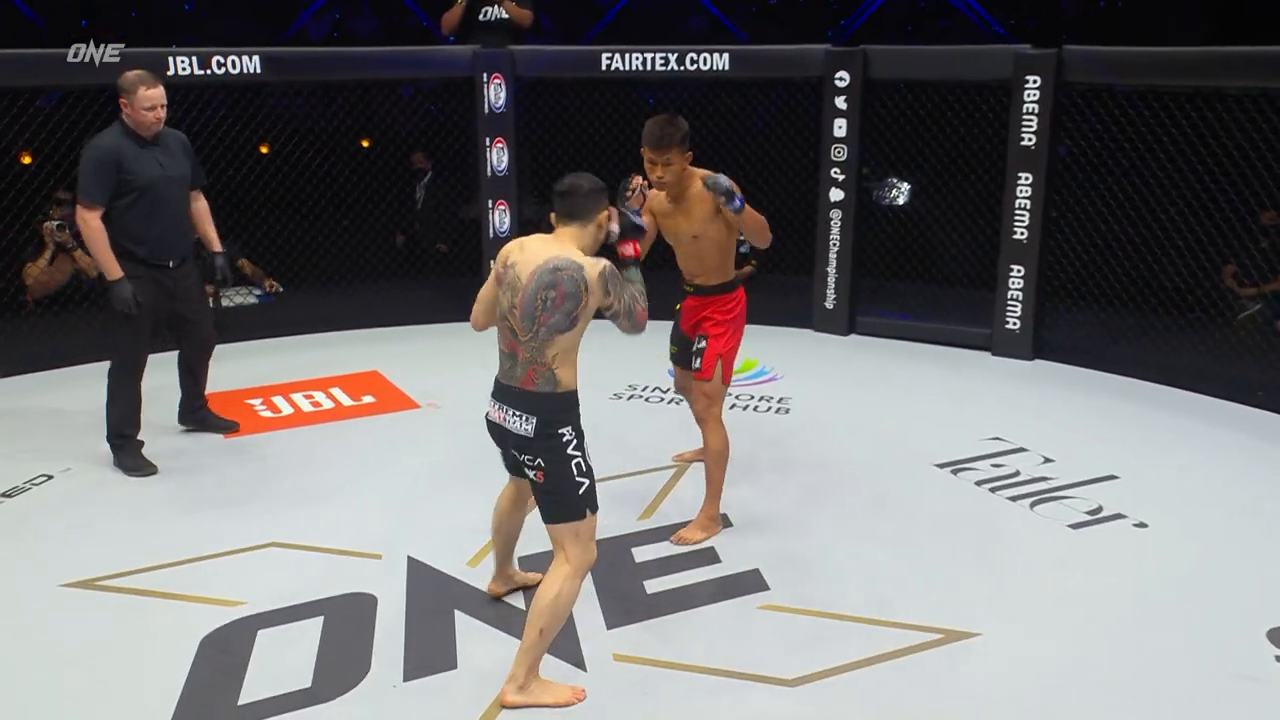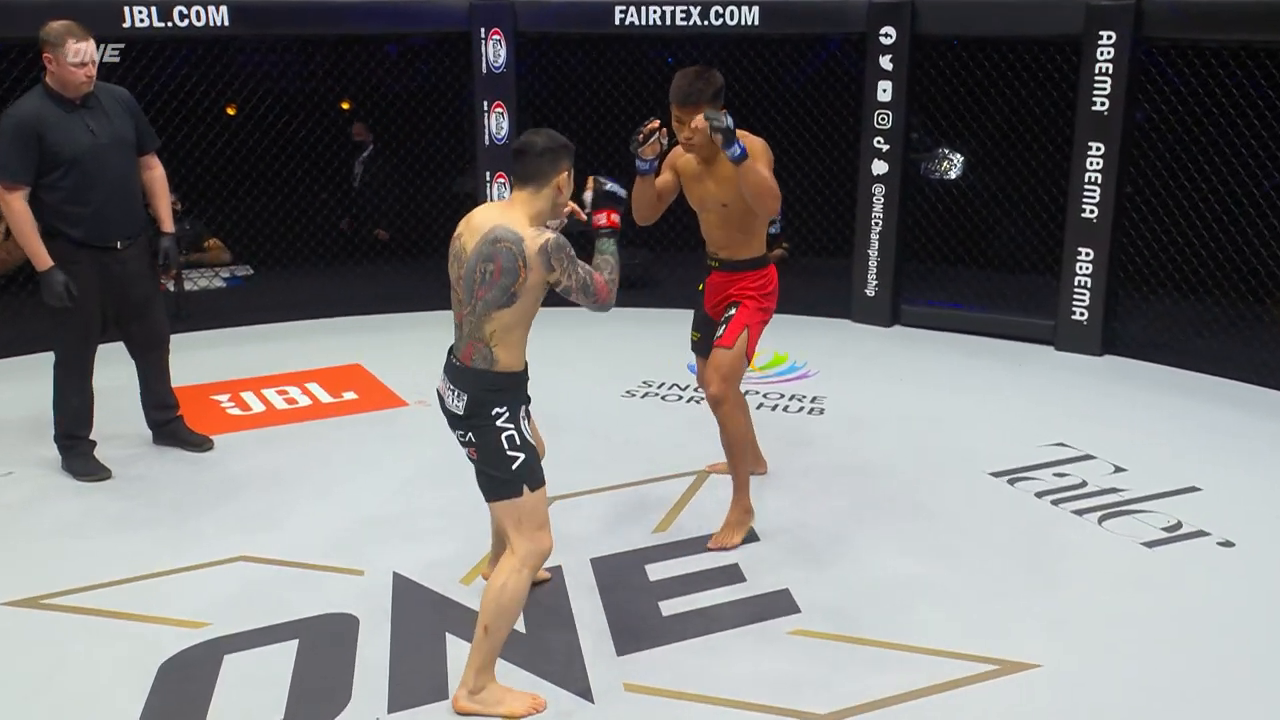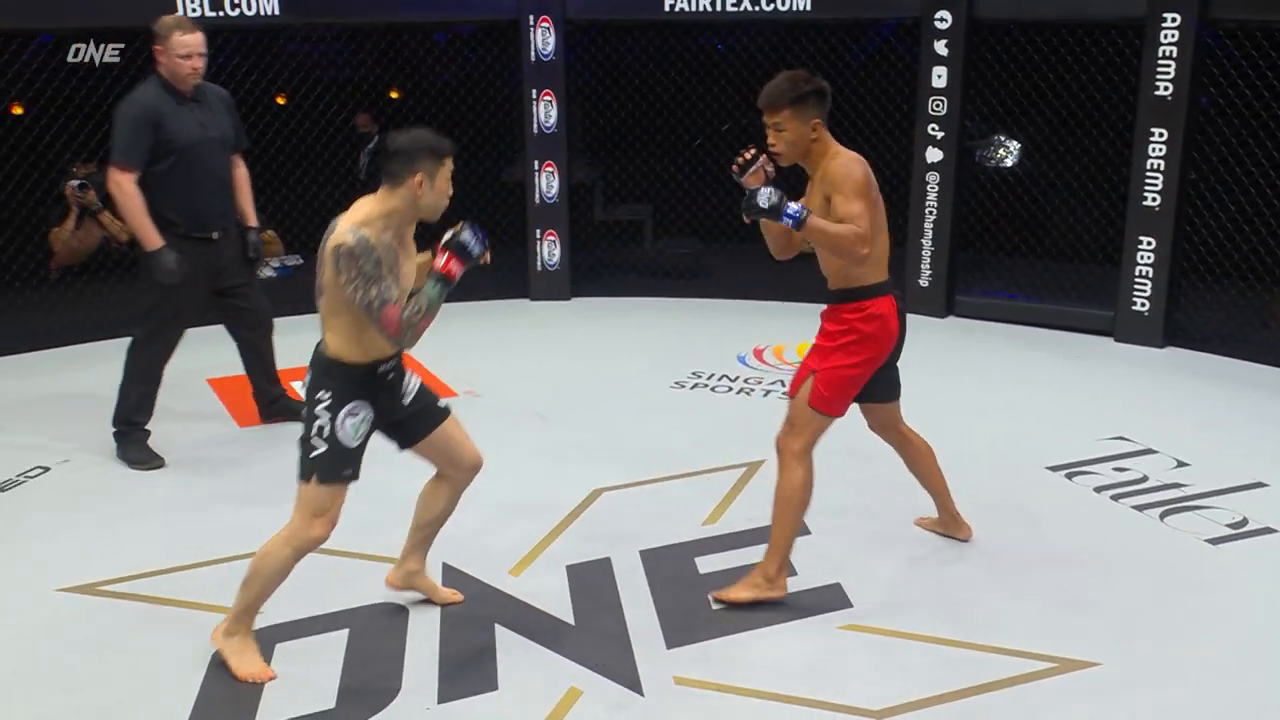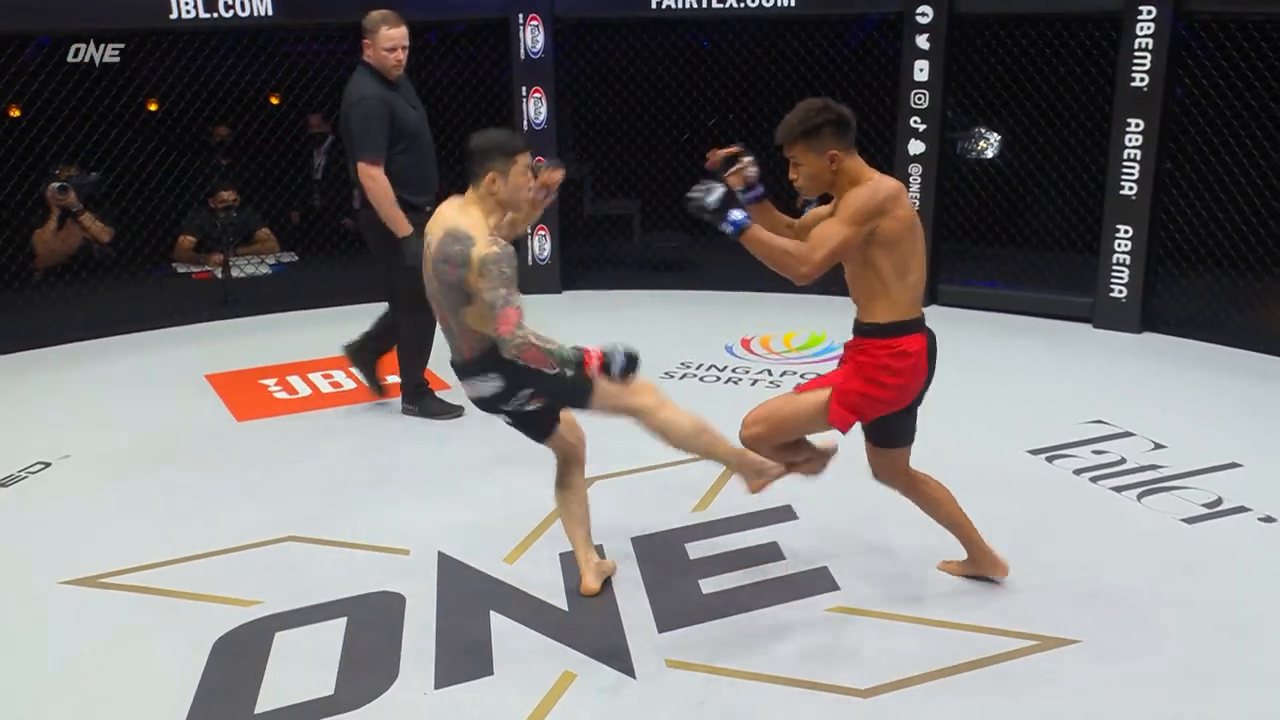
dt=1s
person 1, frame 1
left shoulder: (514, 250)
right shoulder: (594, 273)
left elbow: (479, 321)
right elbow: (635, 322)
right wrist: (629, 250)
left hip: (502, 407)
right hip: (548, 418)
left knee: (522, 485)
right knee: (577, 556)
left ankle: (503, 575)
right ankle: (522, 682)
person 1, frame 2
left shoulder: (474, 218)
right shoulder: (543, 246)
right elbow: (602, 297)
left wrist: (555, 219)
right wrist: (607, 222)
left hip: (462, 378)
right hip: (492, 398)
left knee: (531, 456)
right knee: (533, 545)
left ankle: (500, 562)
person 1, frame 3
left shoulder: (399, 218)
right shoulder: (354, 241)
right elbow: (401, 332)
left wrist: (442, 256)
right wrist: (450, 267)
left hip: (389, 375)
right hip: (341, 387)
left knee: (464, 462)
right knee: (310, 530)
left ankle: (410, 569)
right ankle: (234, 629)
person 1, frame 4
left shoulder: (448, 213)
right shoulder: (488, 250)
right elbow: (511, 336)
left wrist: (542, 195)
right wrist: (588, 360)
left hip: (477, 375)
right hip: (505, 372)
left knee: (571, 449)
right knee: (645, 399)
left ankle: (587, 566)
right ankle: (756, 464)
person 2, frame 1
left shoulder: (713, 189)
right shoulder: (654, 198)
left elbow: (763, 239)
right elbow: (634, 255)
left wrist: (733, 201)
right wrist: (634, 214)
left hip: (722, 306)
right hip: (689, 300)
left knee: (707, 405)
right knee: (684, 386)
left ankle: (710, 513)
right ankle: (709, 448)
person 2, frame 2
left shoulder: (752, 147)
right shoulder: (679, 157)
left elbow: (770, 207)
right elbow: (644, 215)
left wrist: (732, 147)
right wrist: (646, 161)
left hip: (751, 283)
right hip: (713, 277)
left knee: (720, 390)
right knee: (711, 381)
left ankle: (741, 506)
right ankle: (751, 456)
person 2, frame 3
left shoulder: (845, 169)
right shoulder: (820, 177)
left elbow: (861, 245)
right elbow: (783, 250)
left wrist: (791, 211)
right wrist: (758, 192)
left hip: (859, 319)
right hip: (871, 316)
left knee: (793, 442)
right knee: (890, 426)
left ankle: (771, 574)
right ankle: (951, 519)
person 2, frame 4
left shoulder: (870, 198)
right shoulder: (869, 191)
left elbow: (803, 265)
right elbow: (795, 234)
left wrist: (731, 216)
right wrist: (749, 190)
left hip: (888, 360)
right hip: (903, 354)
left knee: (757, 430)
right knee: (893, 471)
left ankle: (808, 455)
right ankle: (982, 556)
person 3, frame 1
left shoulder: (177, 142)
right shoulder: (105, 150)
left elbow: (195, 198)
right elbow: (88, 217)
left wrist: (215, 248)
right wrist: (116, 279)
left hip: (181, 268)
right hip: (138, 274)
left knee: (200, 341)
right knee: (129, 359)
left ankle: (194, 410)
right ankle: (124, 443)
person 3, frame 2
left shoulder: (119, 100)
left elbow: (150, 166)
left wrist: (167, 230)
right wrist: (46, 268)
left hip: (133, 249)
right hip: (75, 258)
left knee: (153, 339)
right knee: (75, 353)
left ankle: (165, 423)
right ankle: (74, 446)
person 3, frame 3
left shoulder: (218, 98)
right shoulder: (142, 107)
left elbow: (235, 165)
right elbow: (121, 182)
left wrist: (251, 225)
right wrist: (157, 249)
left hip: (226, 240)
right hip: (179, 247)
left knee: (256, 321)
right knee: (155, 340)
left ankle: (272, 401)
right ankle: (129, 432)
person 3, frame 4
left shoulder: (396, 81)
right shoulder: (368, 98)
right elbow: (370, 174)
left wrist: (427, 209)
right wrist: (405, 235)
left hip: (415, 211)
right hip: (394, 218)
left knee: (410, 298)
right knee: (420, 303)
left ankle: (366, 351)
right ankle: (416, 394)
